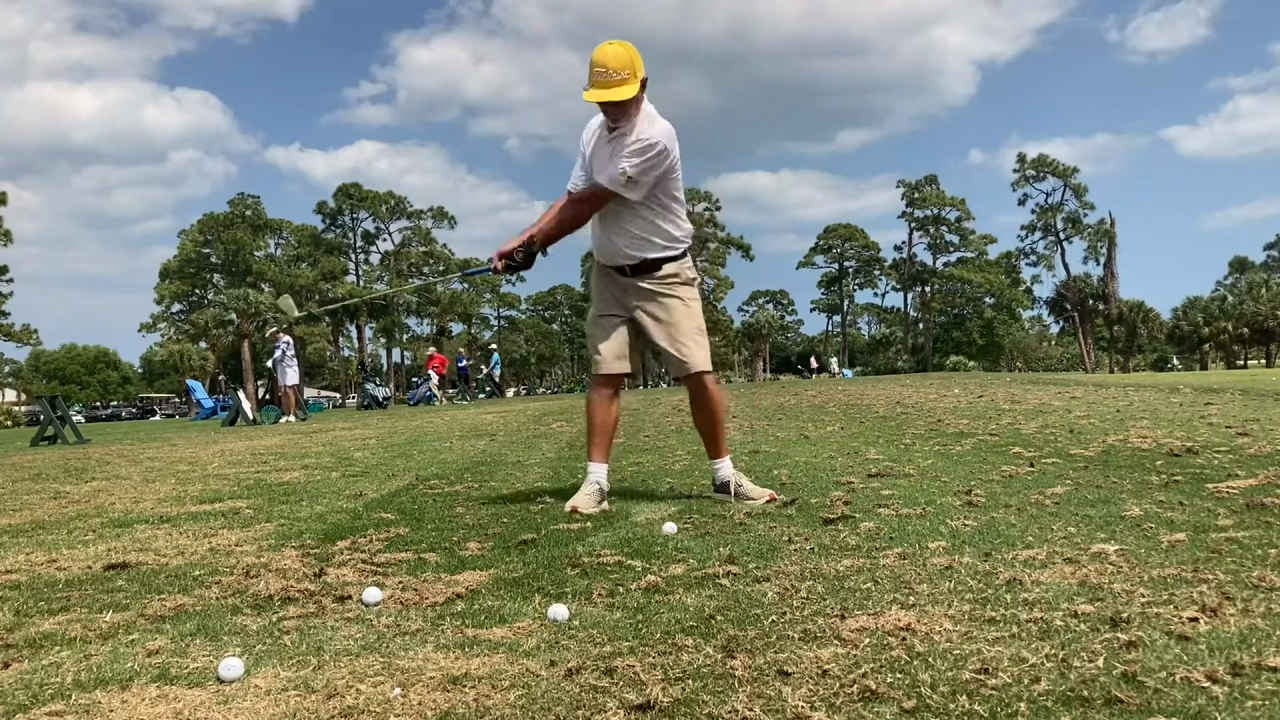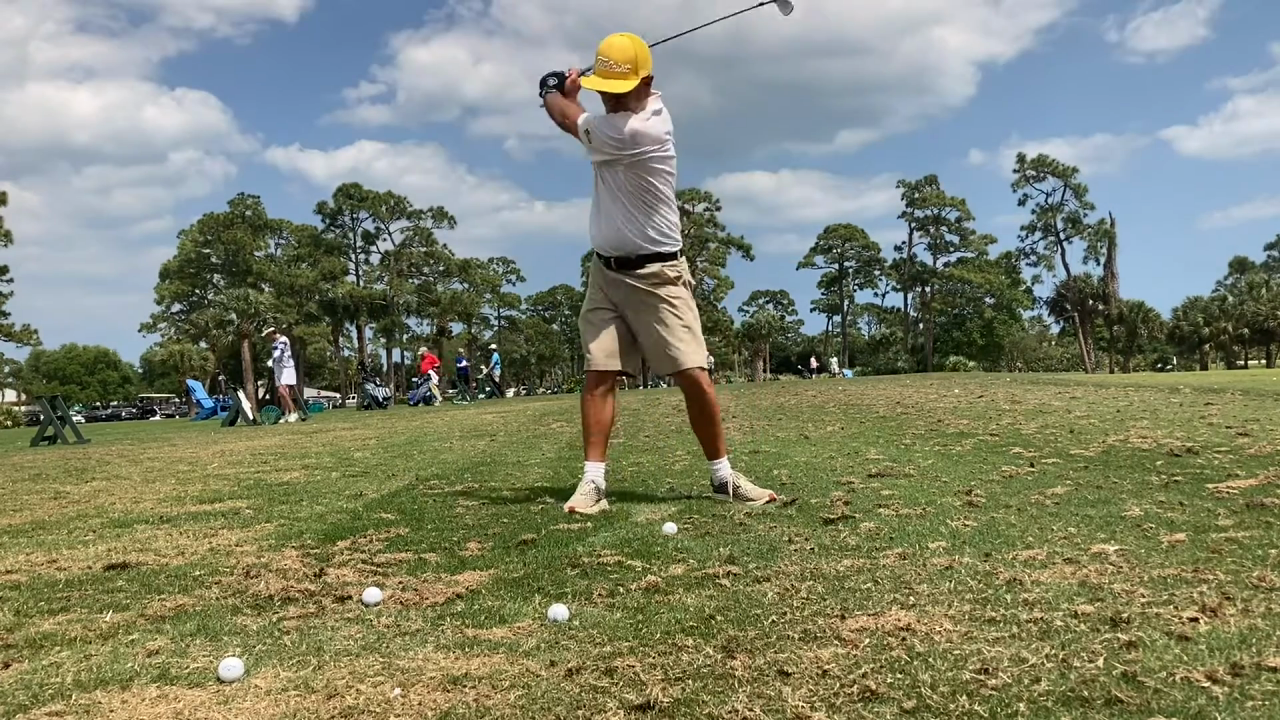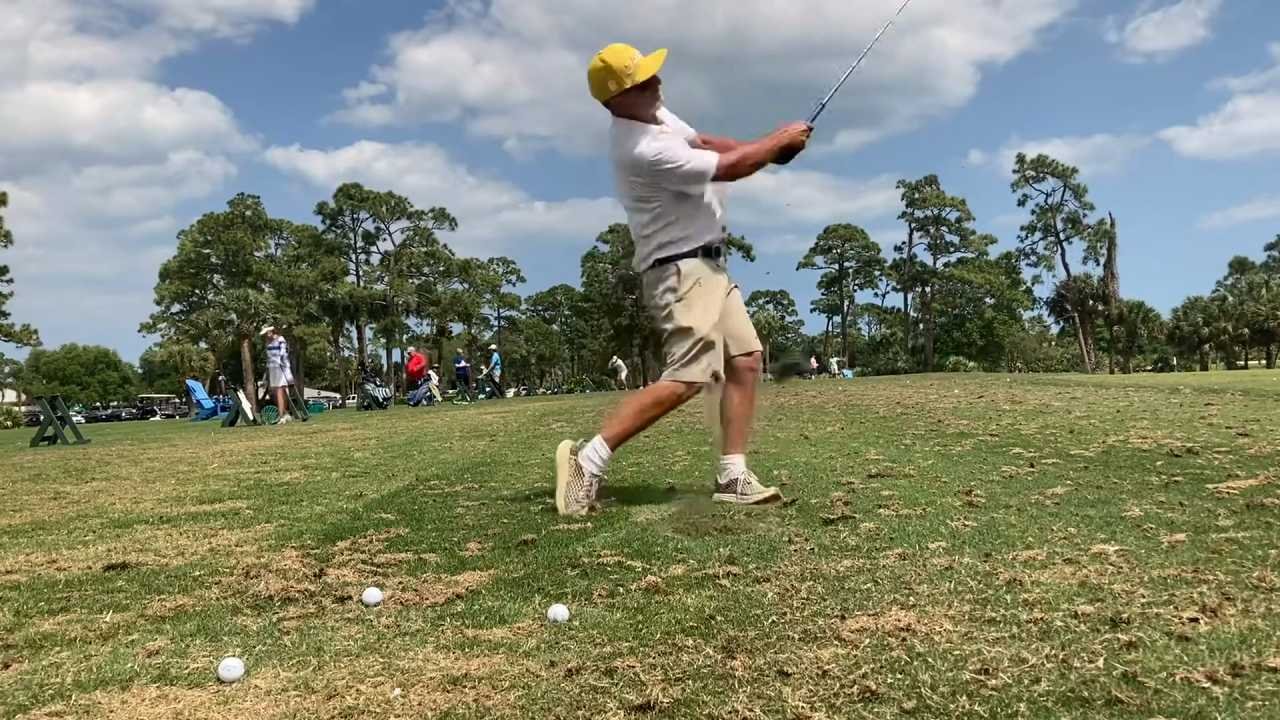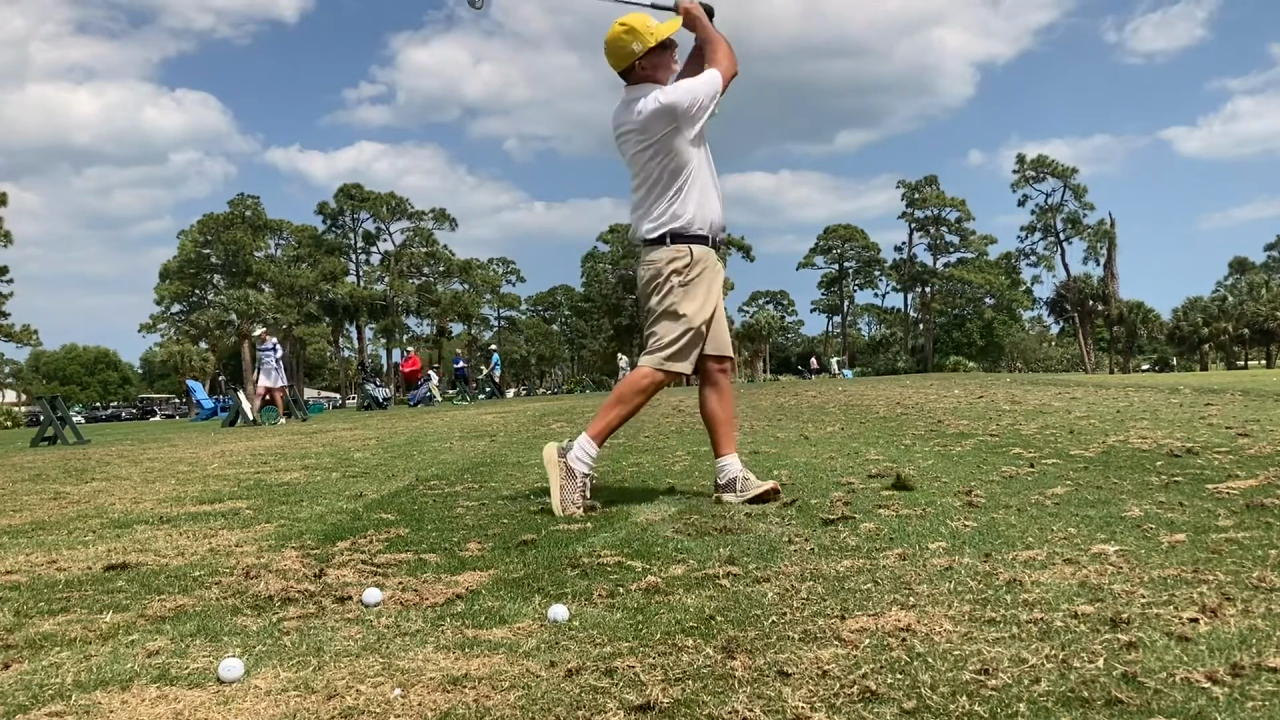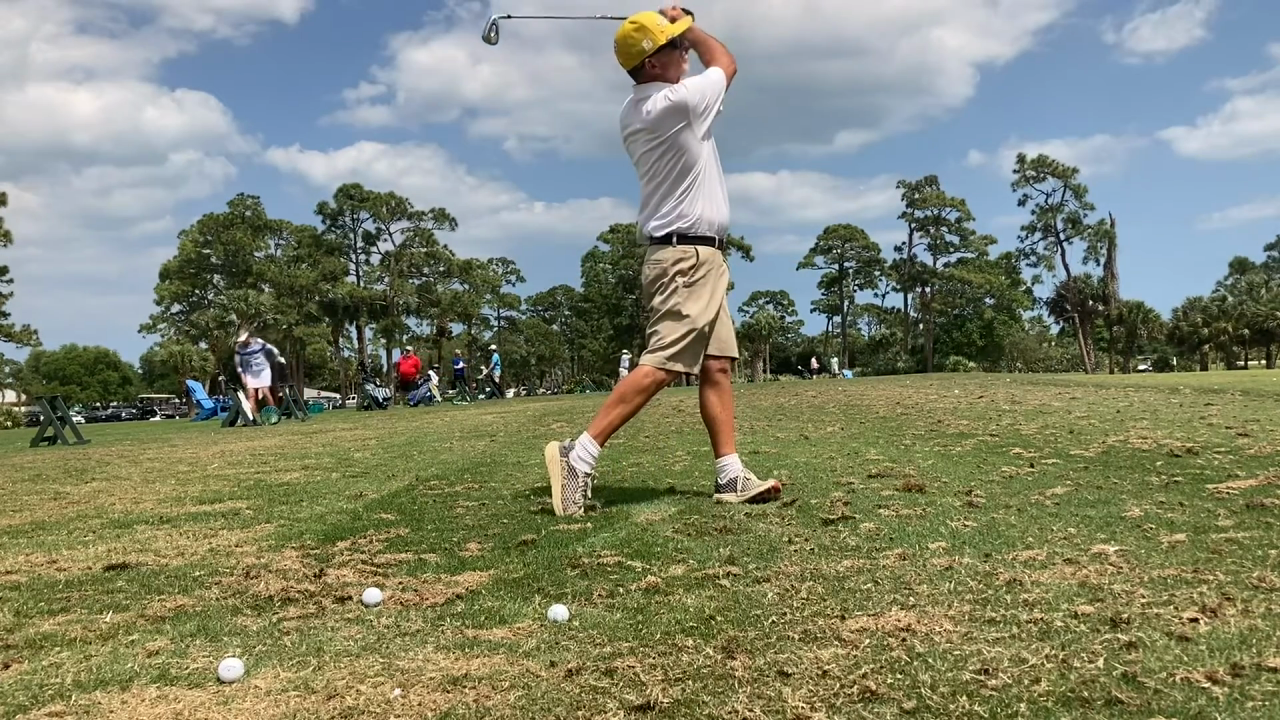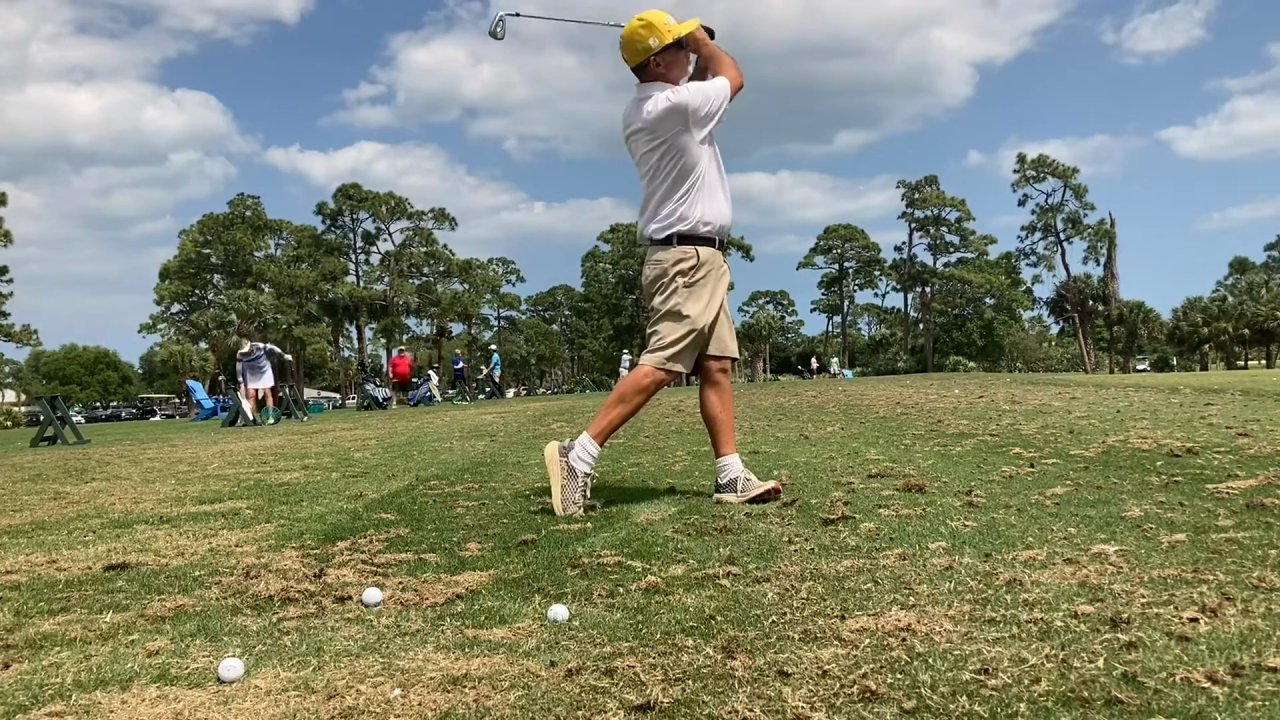
dt=0.5s
person 1, frame 1
left shoulder: (654, 137)
right shoulder: (596, 129)
left elbow: (590, 202)
right elbow: (572, 198)
left wrist: (533, 243)
right wrist: (524, 241)
left hip: (664, 273)
right hip: (610, 274)
left knee: (698, 372)
right knee: (604, 374)
left ankle: (724, 474)
right ankle: (596, 481)
person 1, frame 2
left shoulder: (647, 127)
right shoulder: (631, 115)
left elbow: (577, 126)
right elbow: (594, 139)
left wrist: (558, 96)
right wrist: (570, 97)
left hip: (660, 274)
right hip: (607, 270)
left knee: (692, 375)
right knee: (599, 372)
left ankle: (724, 476)
right ankle: (593, 480)
person 1, frame 3
left shoulder: (654, 115)
right shoulder: (640, 150)
left elbow: (706, 143)
right elbow: (726, 168)
left wrist: (768, 144)
right wrist: (780, 140)
left hip: (707, 263)
right hip: (680, 271)
left knee: (746, 360)
right knee: (685, 379)
left ankle: (733, 474)
right ankle: (588, 458)
person 1, frame 4
left shoulder: (631, 110)
right shoulder: (666, 105)
right elbow: (726, 68)
left wrist: (697, 44)
left hip: (688, 256)
right hip: (682, 256)
left knee: (717, 366)
right knee: (659, 367)
left ankle: (730, 476)
right ankle: (577, 456)
person 1, frame 5
left shoulder: (635, 110)
right shoulder: (678, 101)
right elbow: (725, 63)
left wrist: (678, 35)
right wrist: (687, 26)
left hip: (690, 256)
right hip: (687, 255)
left knee: (717, 366)
right knee: (661, 365)
left ankle: (730, 475)
right ankle: (578, 455)
person 1, frame 6
left shoulder: (642, 110)
right shoulder: (677, 102)
right elbow: (732, 78)
left wrist: (697, 57)
right wrist: (708, 45)
left hip: (695, 257)
right hip: (688, 256)
left knee: (717, 365)
right knee: (661, 366)
left ankle: (731, 474)
right ankle: (577, 454)
